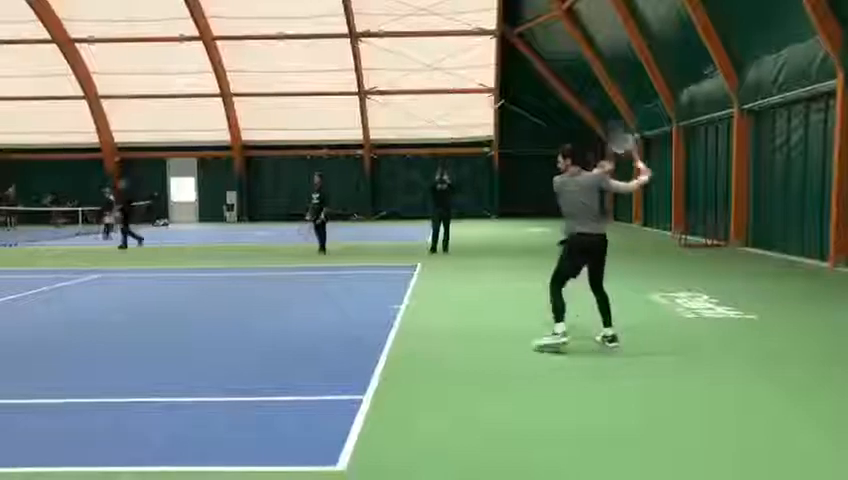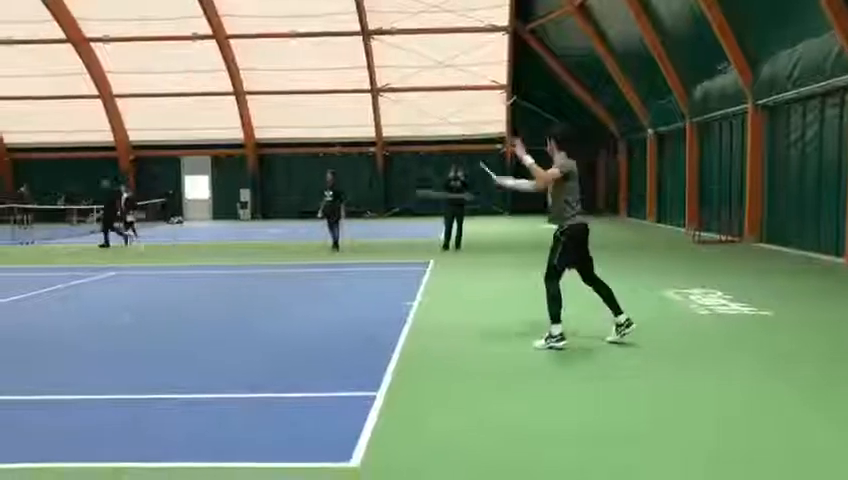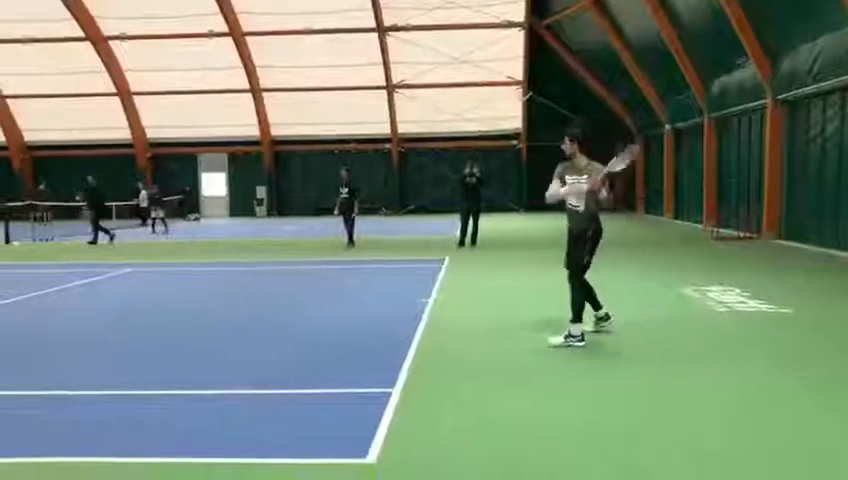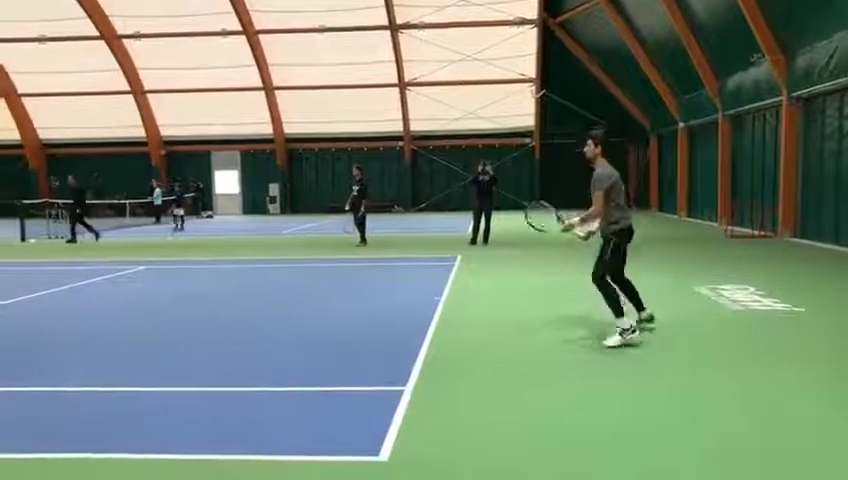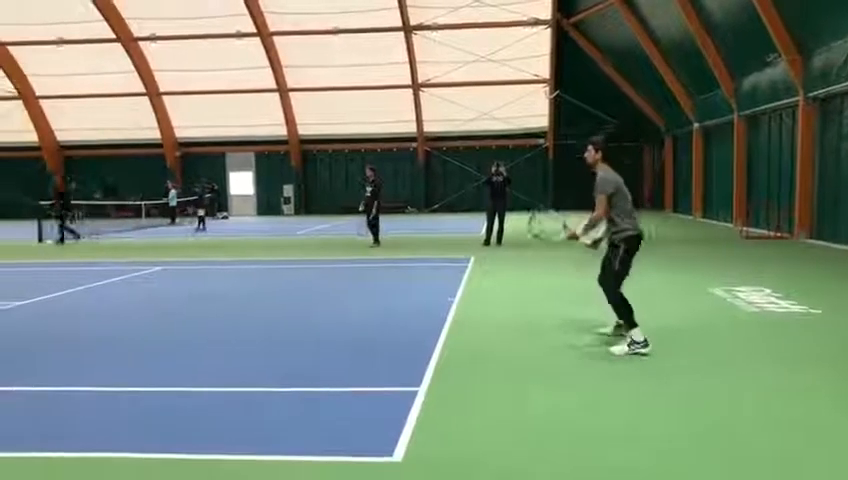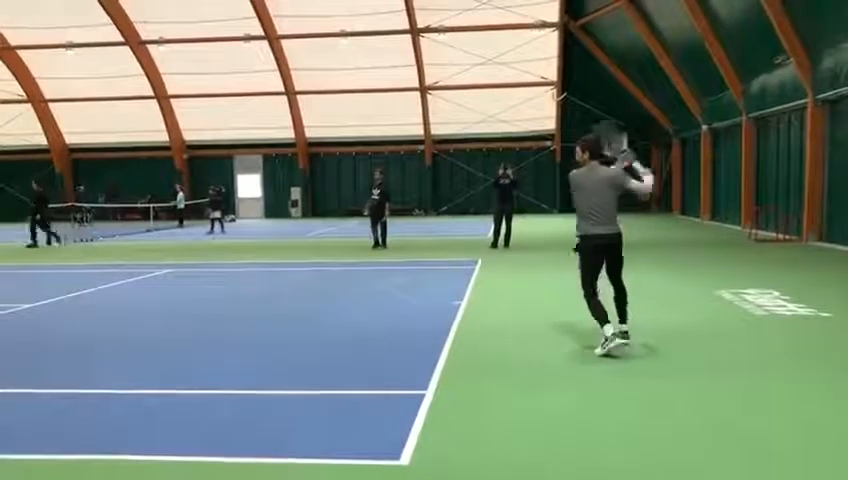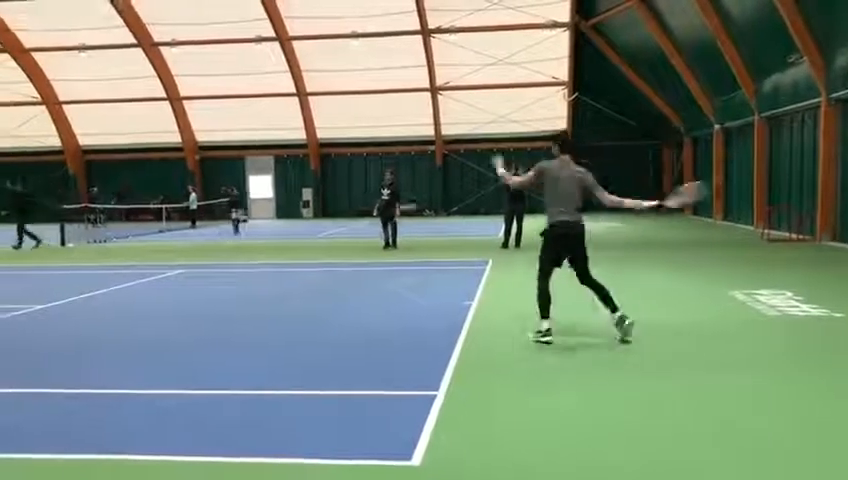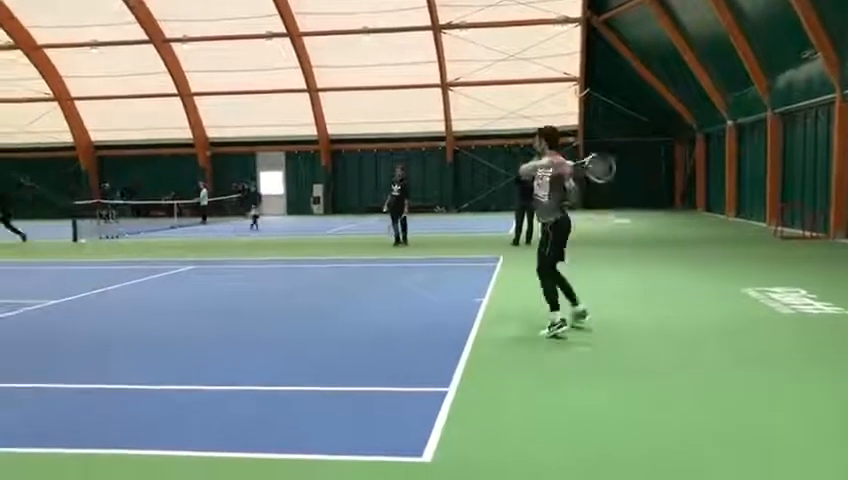
dt=0.5s
person 1, frame 1
left shoulder: (557, 182)
right shoulder: (596, 179)
right elbow: (627, 188)
right wrist: (643, 177)
left hip: (576, 241)
right hip: (598, 239)
left knee: (556, 285)
right knee: (597, 286)
left ankle: (559, 332)
right ankle: (609, 333)
person 1, frame 2
left shoulder: (564, 164)
right shoulder: (559, 165)
left elbow: (541, 182)
right elbow: (537, 185)
left wrist: (524, 157)
right wrist: (510, 182)
left hip: (570, 230)
right hip: (576, 229)
left knee: (551, 278)
right knee: (590, 277)
left ankle: (556, 335)
right ankle: (622, 320)
person 1, frame 3
left shoulder: (596, 169)
right shoulder: (563, 168)
right elbow: (549, 196)
left wrist: (598, 189)
right wrist: (568, 190)
left hip: (590, 231)
right hip: (574, 230)
left knee: (575, 277)
right knee: (577, 277)
left ankle: (575, 334)
right ankle: (601, 315)
person 1, frame 4
left shoulder: (601, 173)
right shoulder: (604, 172)
left elbow: (597, 210)
left wrist: (575, 222)
left hip: (617, 232)
right hip: (616, 231)
left knee: (599, 276)
right knee: (616, 276)
left ankle: (626, 327)
right ankle: (644, 316)
person 1, frame 5
left shoulder: (603, 178)
right shoulder: (609, 176)
left elbow: (600, 214)
left wrist: (580, 232)
left hip: (625, 238)
right hip: (623, 237)
left knee: (610, 286)
right knee: (605, 280)
left ankle: (638, 340)
right ankle: (622, 324)
person 1, frame 6
left shoulder: (574, 177)
right shoulder: (614, 175)
right elbow: (645, 190)
right wrist: (647, 177)
left hip: (589, 240)
right hip: (613, 238)
left knee: (591, 292)
right knee: (617, 283)
left ankle: (609, 335)
right ankle: (622, 329)
person 1, frame 7
left shoulder: (546, 167)
right shoulder: (583, 174)
left elbow: (516, 183)
right elbow: (607, 200)
left wrist: (501, 172)
right wrist: (636, 203)
left hip: (557, 229)
right hip: (576, 230)
left knee: (543, 279)
right knee: (586, 277)
left ankle: (545, 329)
right ankle: (618, 317)
person 1, frame 8
left shoulder: (563, 165)
right shoulder: (539, 161)
left elbow: (574, 192)
right elbow: (523, 171)
left wrist: (566, 174)
right wrist: (542, 162)
left hip: (557, 223)
right hip: (549, 224)
left knee: (544, 270)
right knee: (549, 269)
left ankle: (558, 321)
right ankle: (578, 309)
